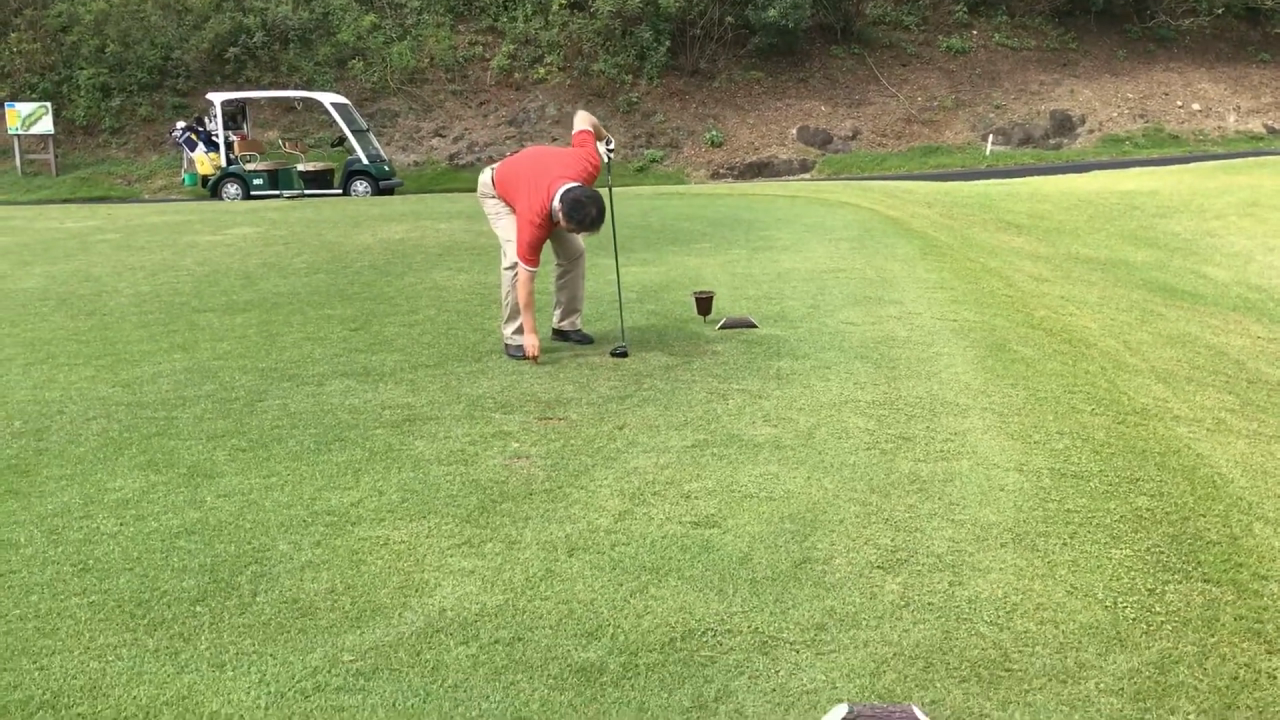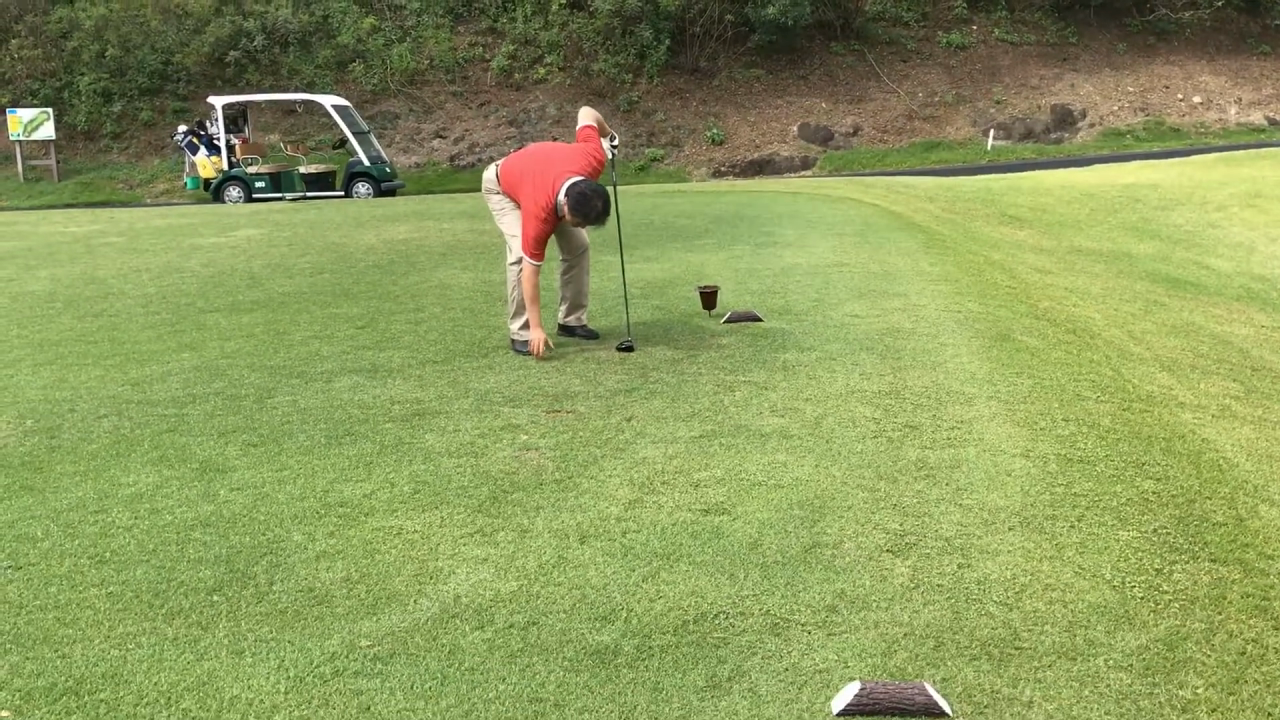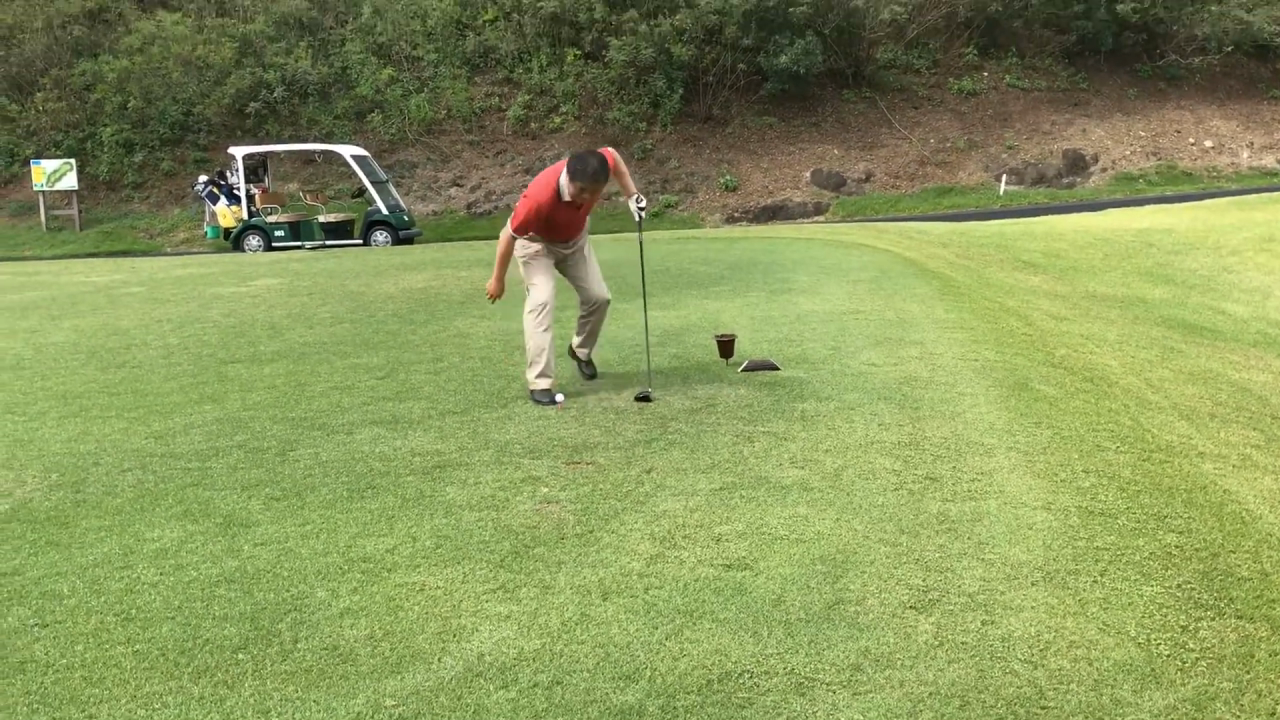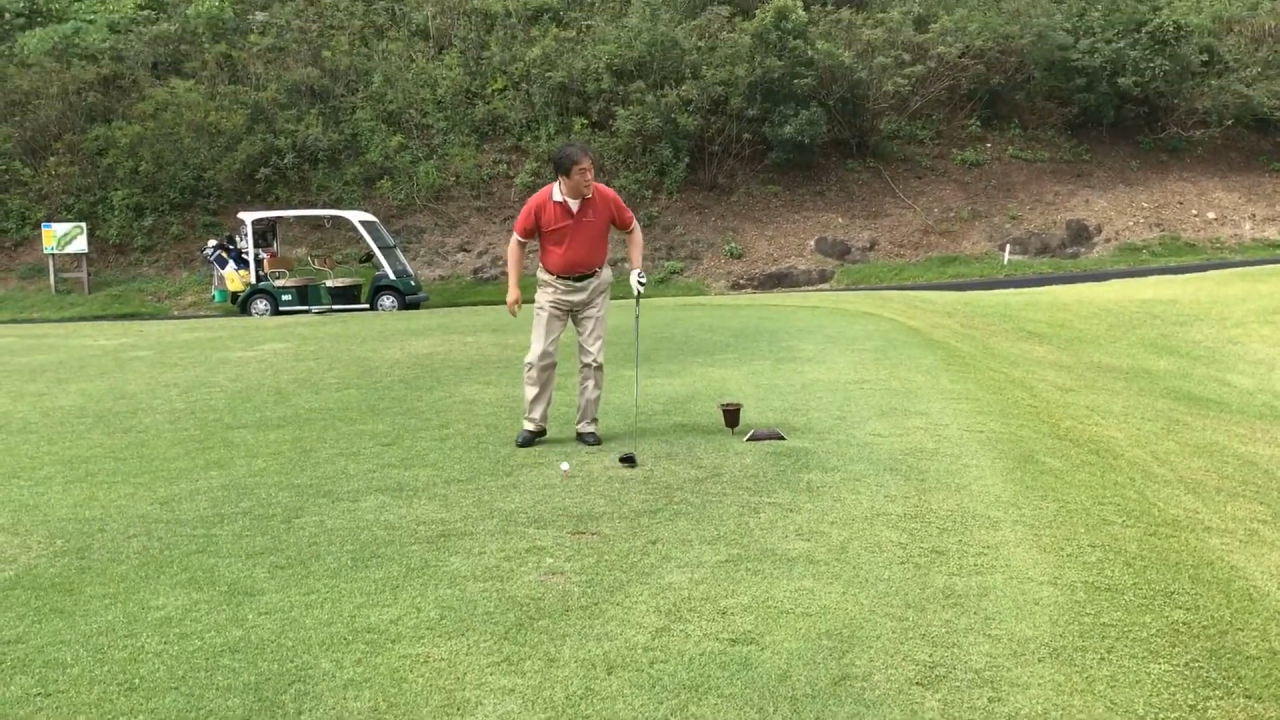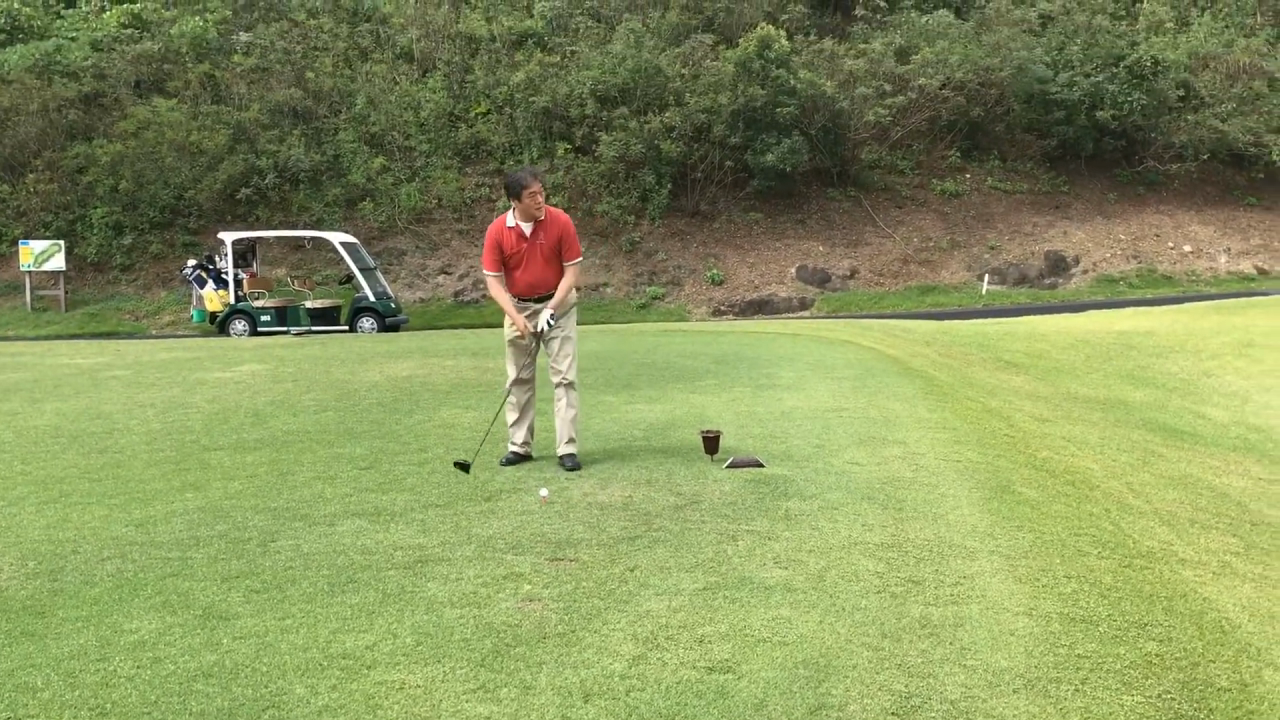
dt=0.5s
person 1, frame 1
left shoulder: (589, 166)
right shoulder: (535, 218)
left elbow: (582, 117)
right elbow: (526, 277)
left wrist: (605, 139)
right wrist: (531, 334)
left hip: (540, 179)
right hip: (497, 190)
left knee: (574, 251)
right knee: (515, 259)
left ankle: (566, 325)
right ankle: (514, 337)
person 1, frame 2
left shoulder: (594, 161)
right shoulder: (540, 212)
left elbow: (586, 113)
right elbow: (530, 270)
left wrist: (608, 135)
right wrist: (537, 327)
left hip: (544, 174)
right hip: (502, 187)
left knee: (578, 246)
right knee: (521, 254)
left ankle: (572, 320)
right ankle: (521, 332)
person 1, frame 3
left shoulder: (601, 165)
right shoulder: (542, 196)
left elbow: (612, 154)
right elbow: (509, 235)
left wrist: (632, 195)
right wrist: (497, 279)
left hip: (573, 237)
right hip: (533, 239)
left knee: (598, 297)
right knee: (541, 300)
left ankle: (581, 349)
right ankle: (540, 384)
person 1, frame 4
left shoulder: (606, 198)
right shoulder: (539, 203)
left elbow: (632, 229)
right elbow: (517, 242)
left wrist: (635, 269)
right wrist: (513, 286)
left hip: (593, 286)
right hip: (552, 286)
left knee: (593, 358)
right knee: (540, 356)
left ankle: (586, 425)
right ankle: (533, 423)
person 1, frame 5
left shoulder: (561, 222)
right shoulder: (496, 231)
left elbow: (572, 272)
right elbow: (494, 282)
left wrist: (549, 310)
right wrist: (516, 318)
left hip: (557, 307)
right hip: (519, 308)
left knee: (564, 376)
right knee: (519, 378)
left ankle: (567, 448)
right ankle: (519, 445)
